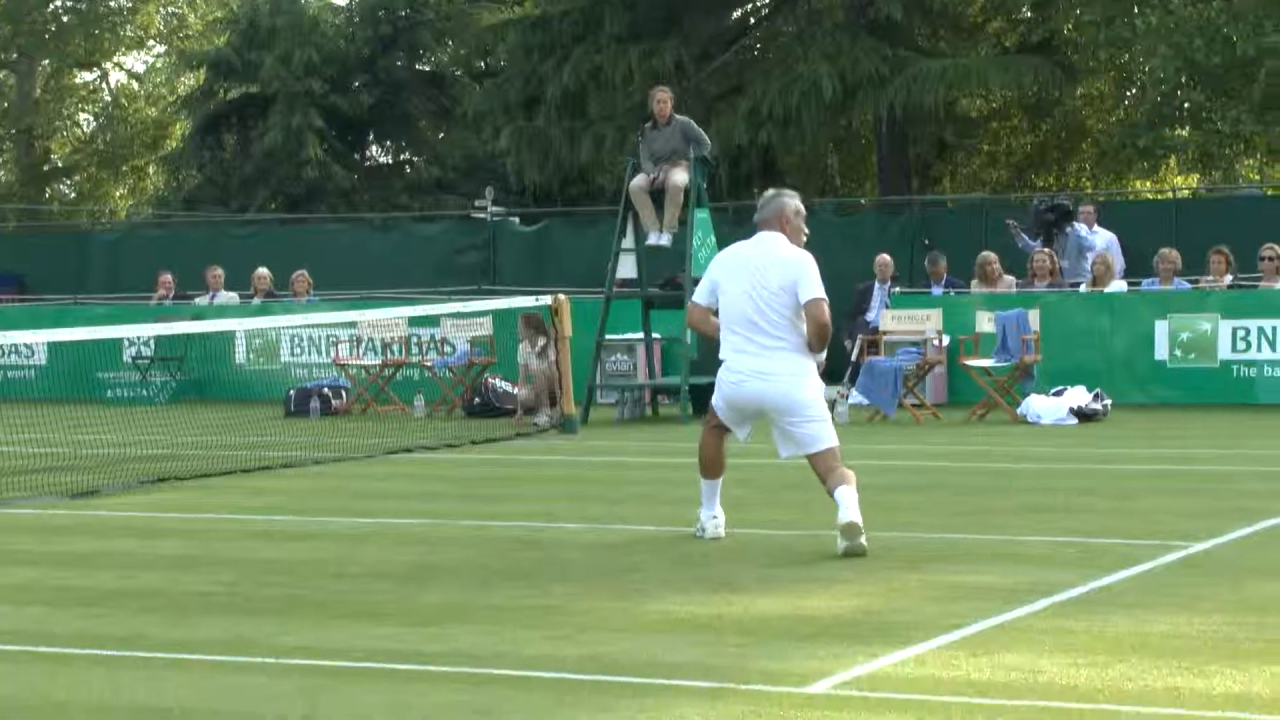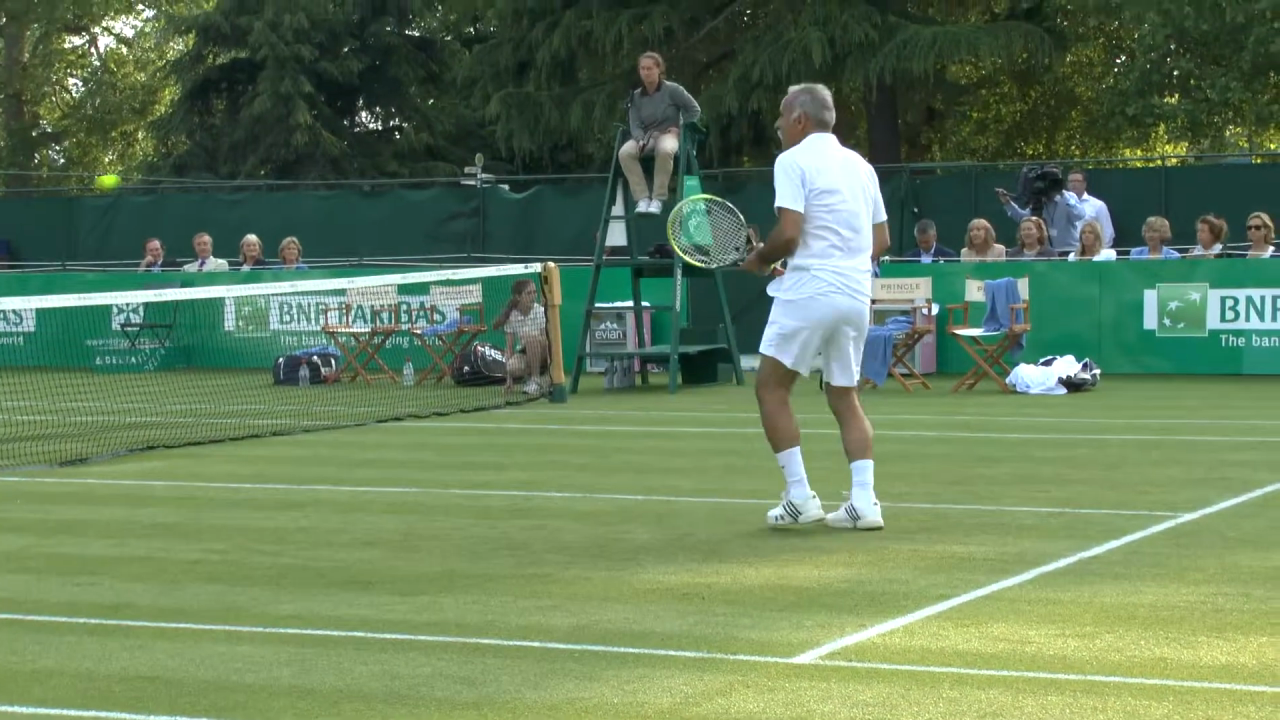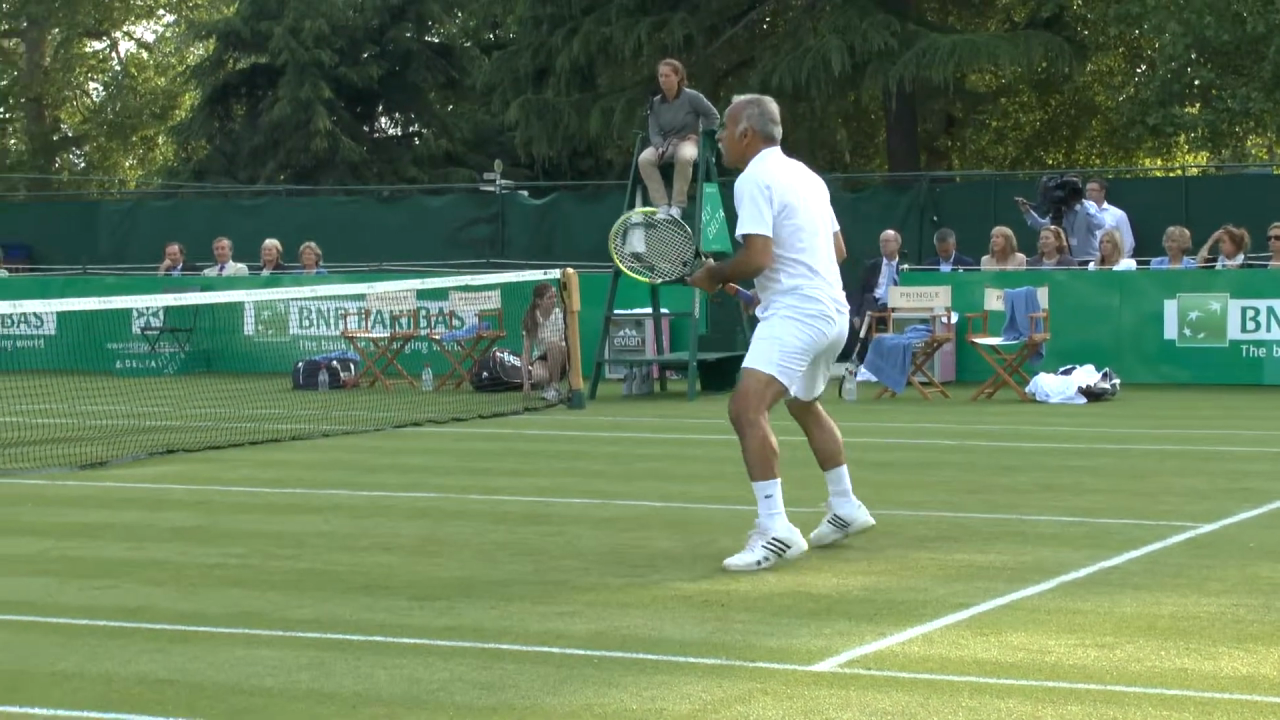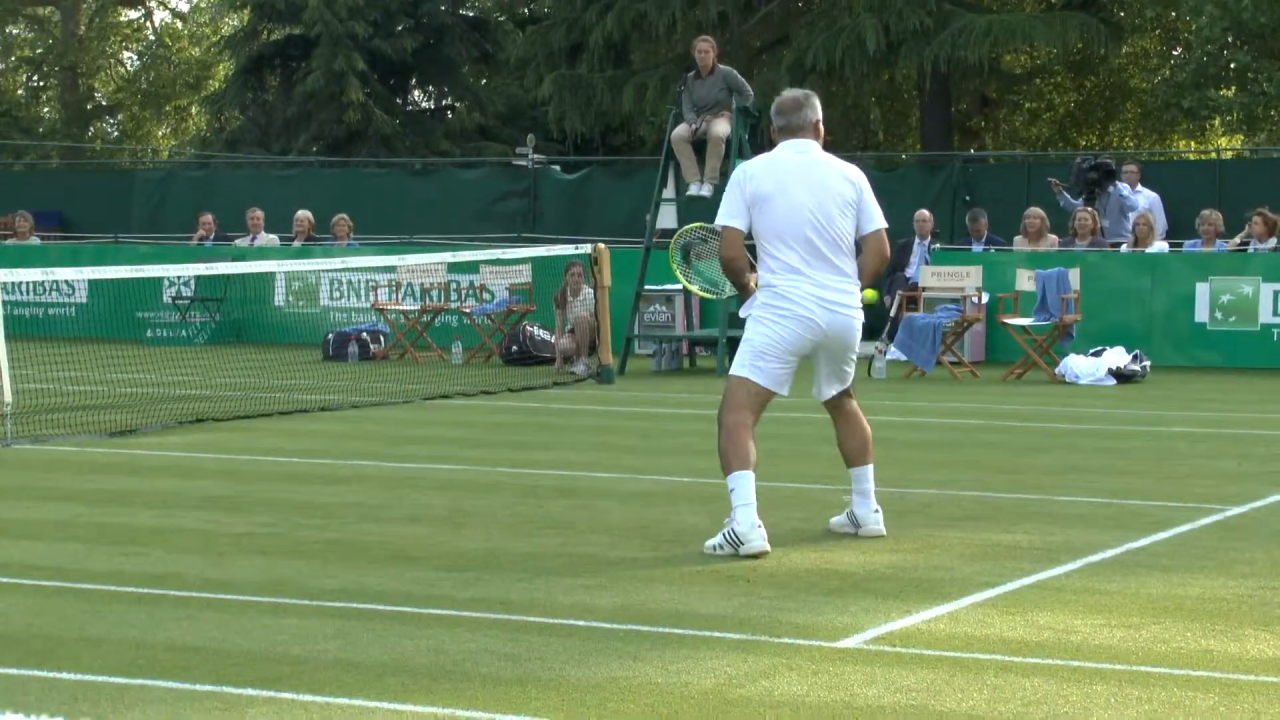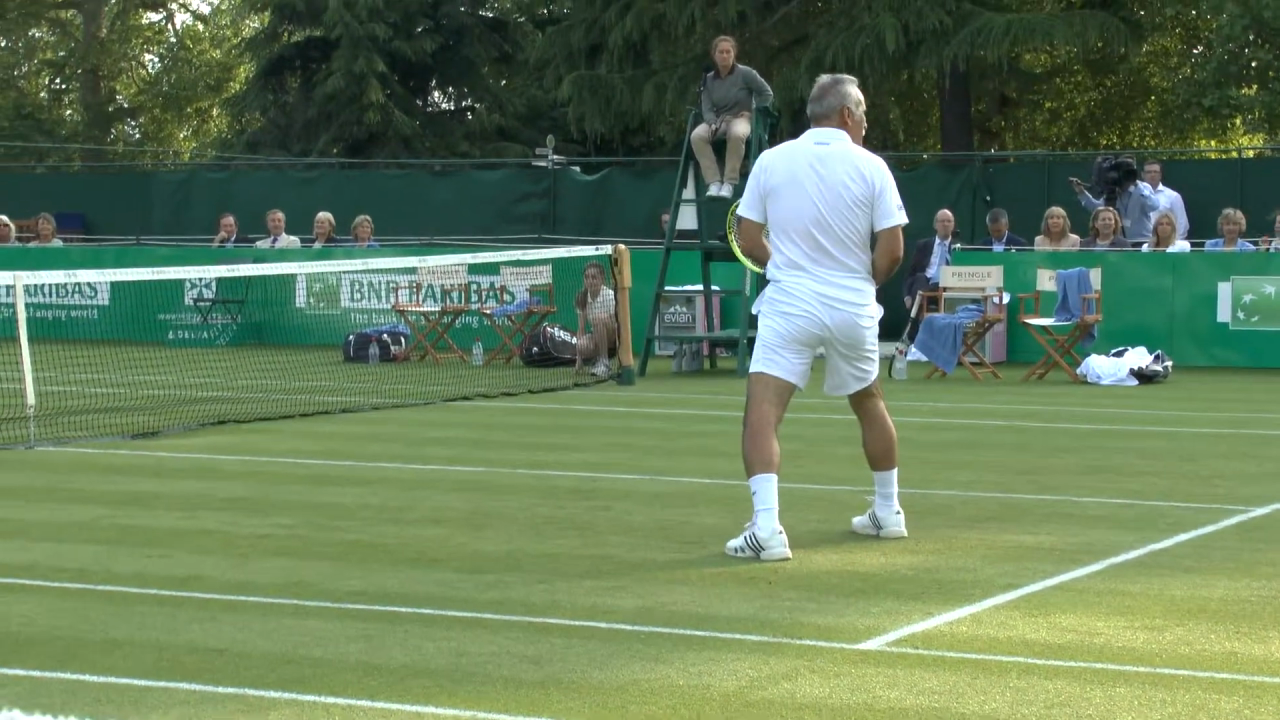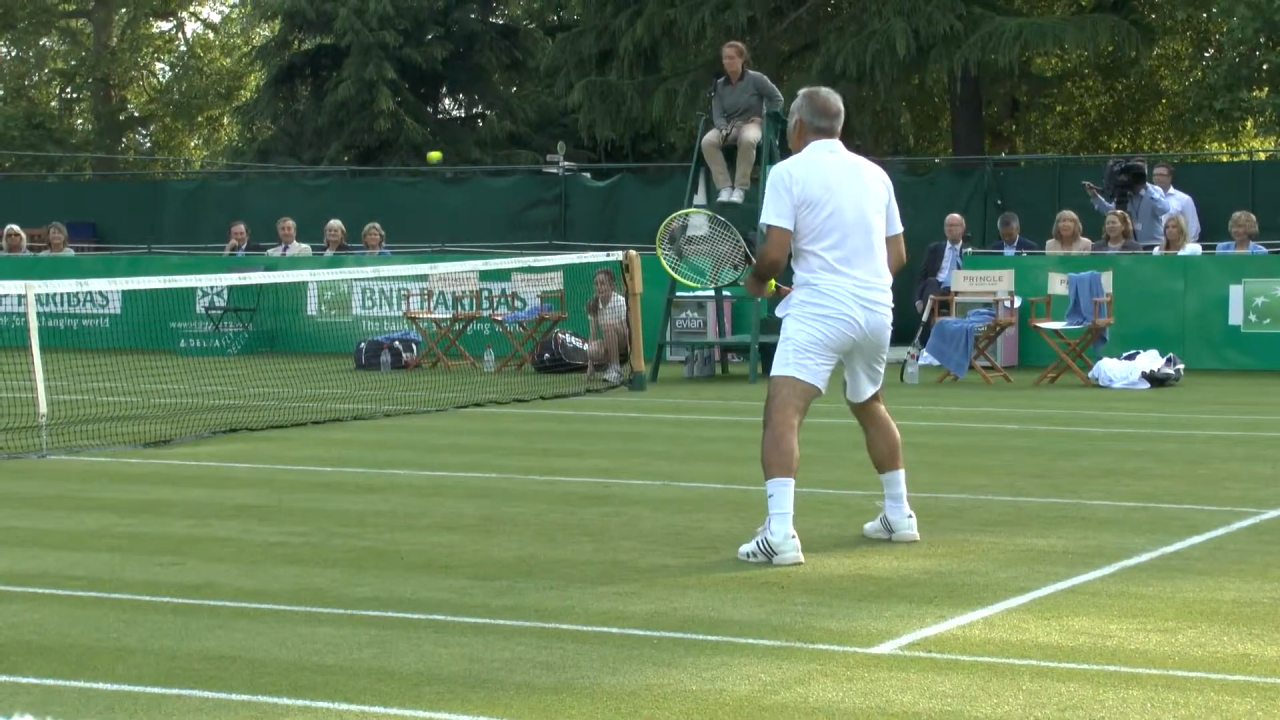
dt=0.7s
person 1, frame 1
left shoulder: (725, 257)
right shoulder: (798, 260)
left elbow: (695, 317)
right elbow: (820, 321)
right wrist: (813, 353)
left hip: (739, 378)
right hip: (792, 381)
left knee: (714, 427)
right knee: (833, 468)
left ankle: (710, 515)
right ankle: (848, 512)
person 1, frame 2
left shoulder: (794, 161)
right shoulder: (861, 166)
left elbow: (789, 231)
right elbow: (882, 240)
left wrist: (761, 257)
left hip: (810, 291)
right hip: (856, 295)
left knee: (771, 389)
right knee: (844, 400)
left ankle: (801, 496)
right ankle: (863, 501)
person 1, frame 3
left shoulder: (754, 179)
right shoulder: (805, 175)
left elbow: (757, 257)
right elbow: (838, 248)
left wrist: (712, 275)
left hip: (796, 315)
right hip: (830, 312)
left knee: (747, 409)
right knee: (805, 406)
left ankle: (775, 529)
right ankle: (846, 508)
person 1, frame 4
left shoulder: (749, 172)
right shoulder: (850, 174)
left elbow: (730, 253)
right elbow: (880, 253)
left wrist: (745, 287)
left hip: (782, 311)
right hip: (843, 313)
left knee: (736, 415)
right knee: (842, 403)
left ankle: (745, 523)
right ankle: (866, 510)
person 1, frame 5
left shoulder: (771, 161)
right shoulder: (871, 167)
left elbow: (750, 242)
right elbow: (891, 252)
left hip: (789, 306)
right hip: (852, 309)
left knee: (761, 415)
right knee: (869, 404)
left ankle: (766, 528)
right ankle: (887, 512)
person 1, frame 6
left shoulder: (789, 172)
right shoulder: (874, 174)
left elbow: (775, 254)
right elbow: (897, 255)
left wrist: (757, 279)
left hip: (819, 311)
right hip: (876, 311)
left knee: (782, 416)
right knee: (870, 407)
left ankle: (780, 532)
right ankle: (899, 514)
